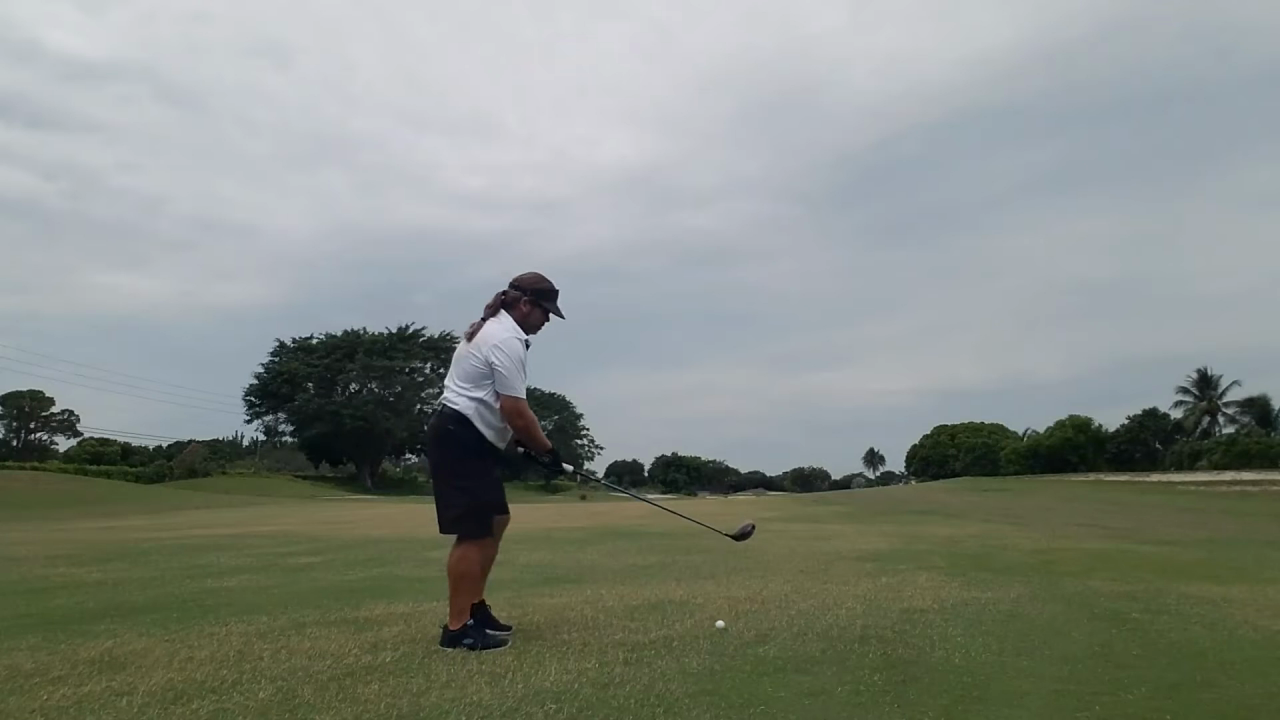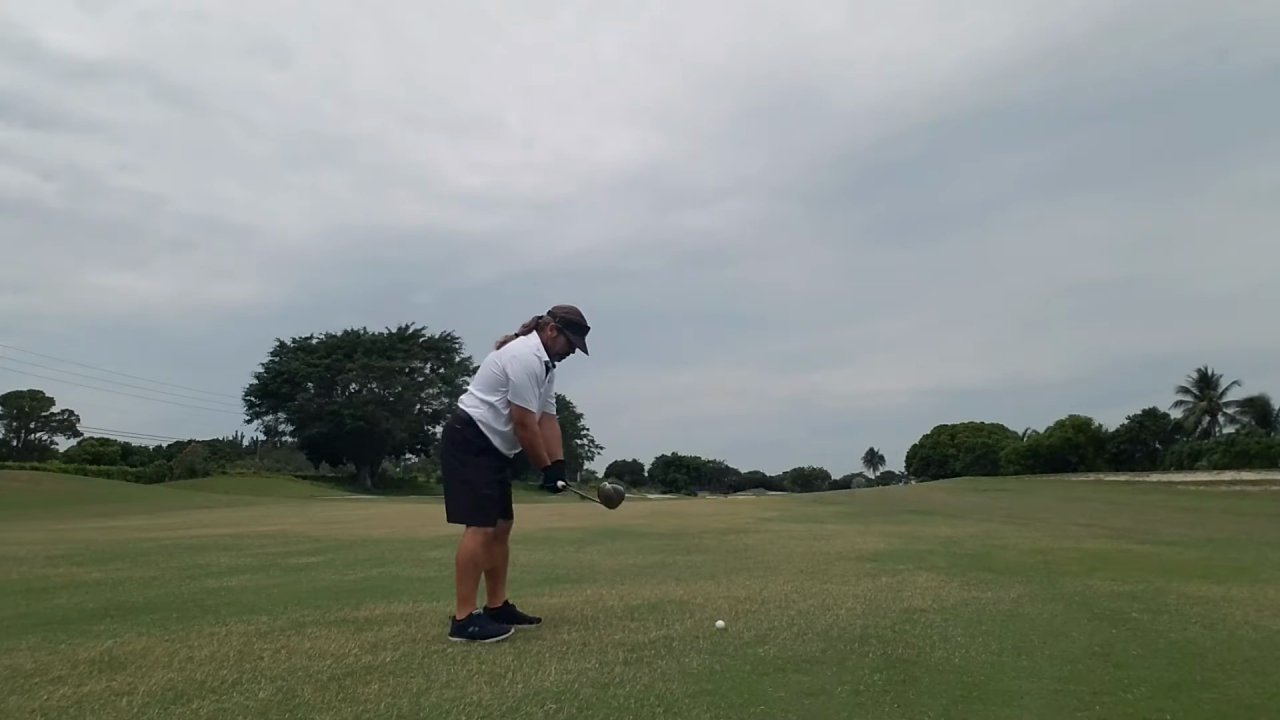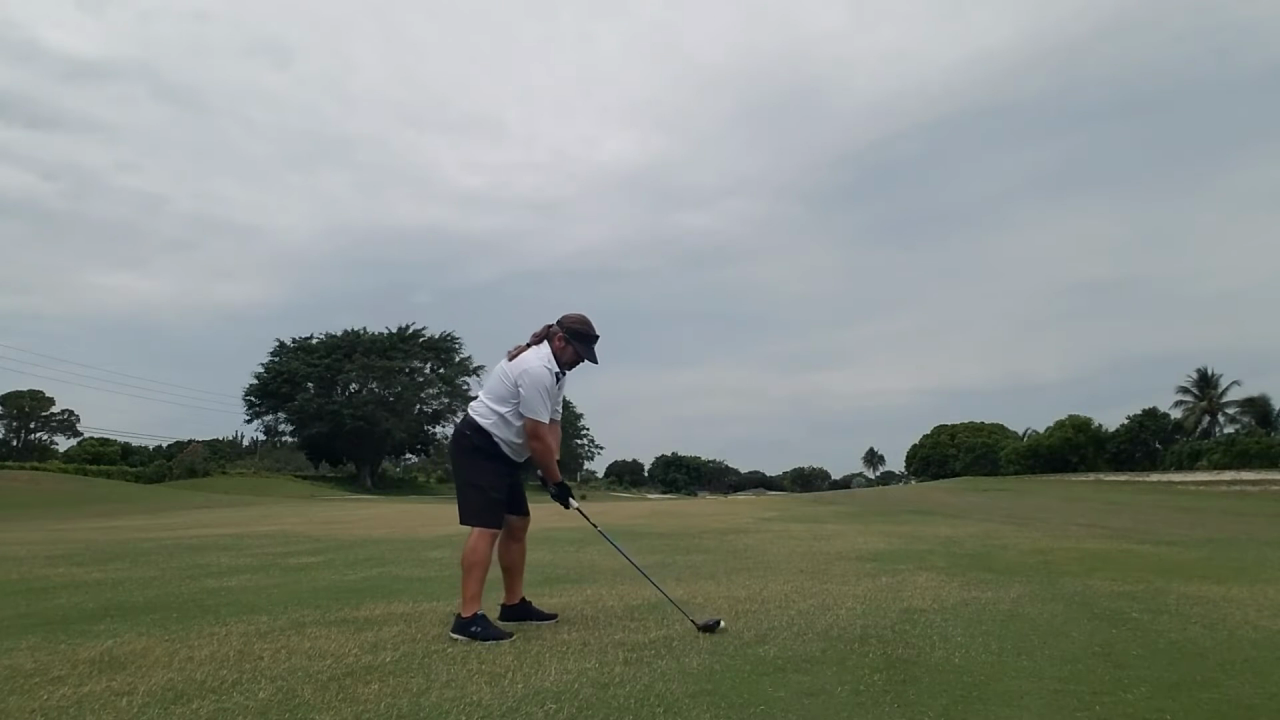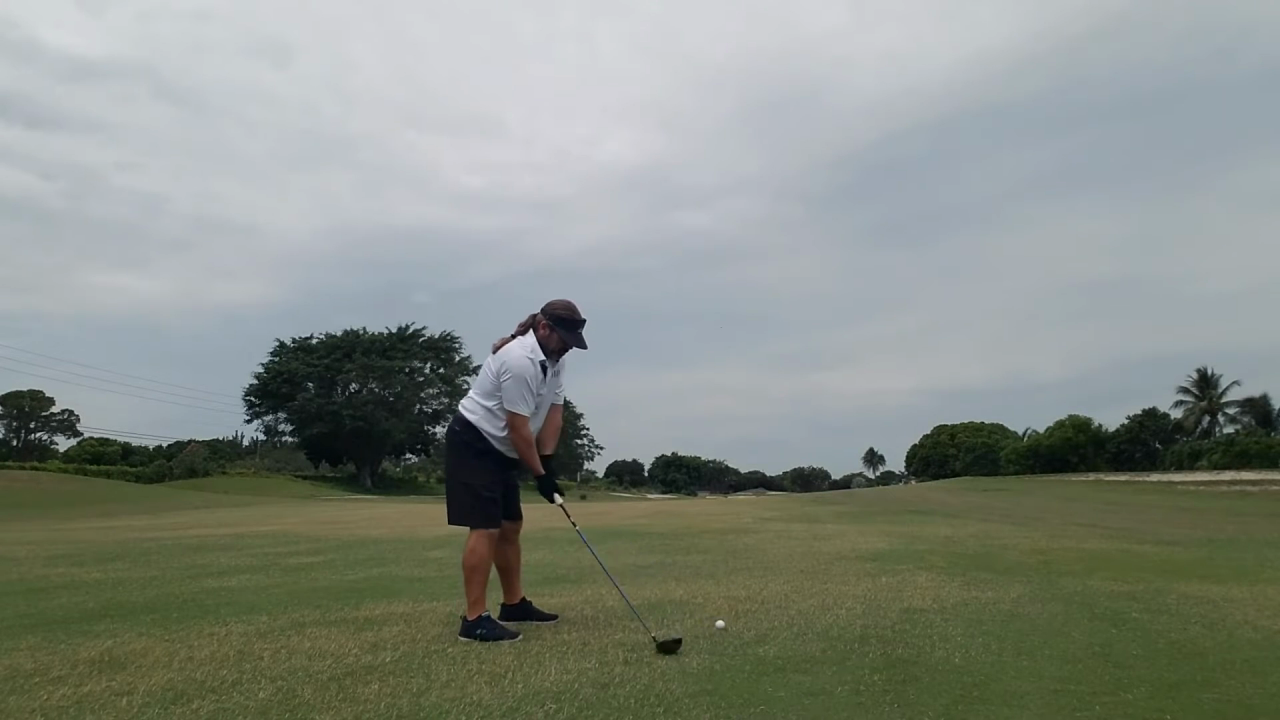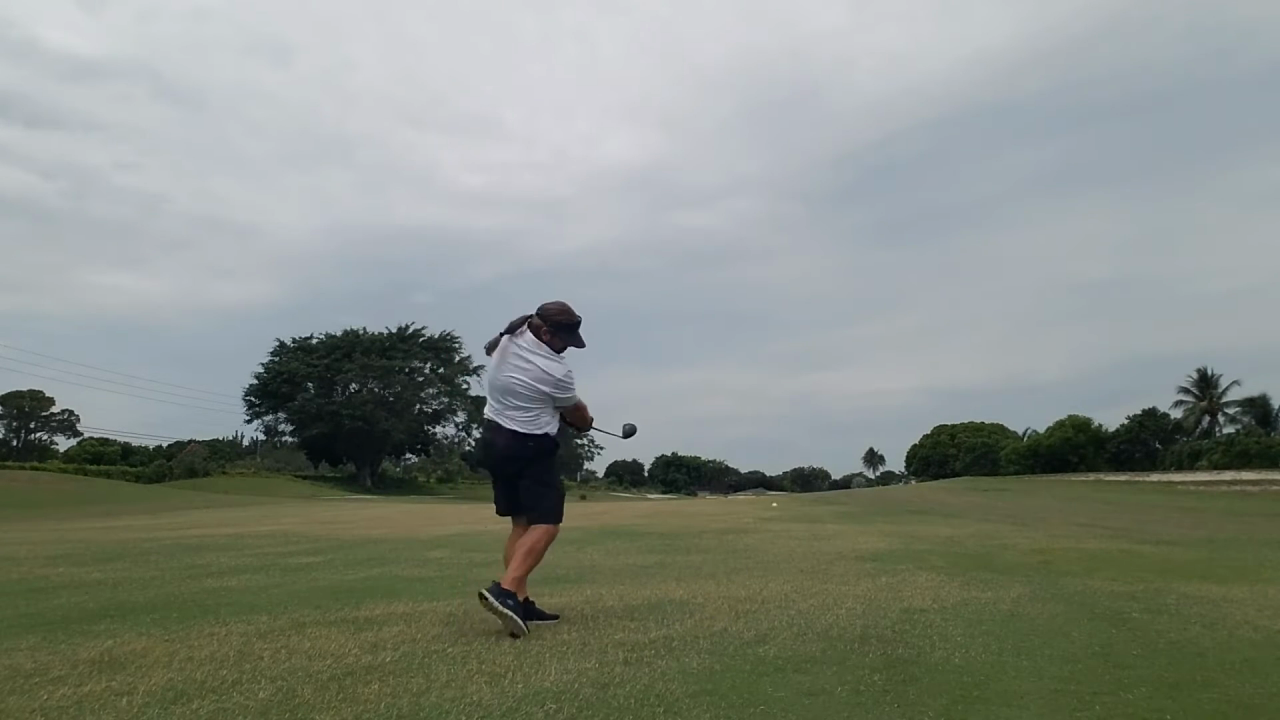
dt=1s
person 1, frame 1
left shoulder: (494, 330)
right shoulder: (507, 340)
right elbow: (515, 411)
left wrist: (529, 443)
right wrist: (546, 450)
left hip: (467, 440)
right hip: (462, 442)
left knee: (496, 521)
right knee: (473, 533)
left ankle: (474, 606)
right ankle: (457, 628)
person 1, frame 2
left shoulder: (544, 363)
right shoulder: (525, 357)
left elbow: (547, 419)
right elbow: (525, 425)
left wrist: (558, 464)
right wrist: (546, 467)
left hip: (492, 447)
right hip: (470, 442)
left knee: (500, 527)
right knee: (480, 527)
left ankle: (496, 607)
right ankle: (464, 618)
person 1, frame 3
left shoulder: (556, 371)
right shoulder: (536, 369)
left elbow: (552, 425)
right elbow: (535, 436)
left wrist: (552, 470)
right wrist: (556, 482)
left hip: (503, 451)
right hip: (478, 446)
left knee: (517, 524)
right knee: (486, 528)
left ankle: (513, 604)
right ankle: (469, 617)
person 1, frame 4
left shoulder: (555, 363)
right shoulder: (518, 359)
left elbow: (553, 412)
right elbow: (518, 426)
left wrist: (546, 460)
right wrist: (539, 473)
left hip: (502, 452)
right hip: (472, 444)
left knee: (510, 526)
right knee: (485, 528)
left ankle: (515, 603)
right ankle: (474, 618)
person 1, frame 5
left shoulder: (506, 342)
right shoulder: (556, 370)
right elbow: (575, 413)
right wrist: (584, 422)
left hip: (495, 441)
right hip: (528, 448)
left knee: (523, 521)
right knee: (545, 524)
left ankle: (514, 597)
right ankle: (504, 589)
